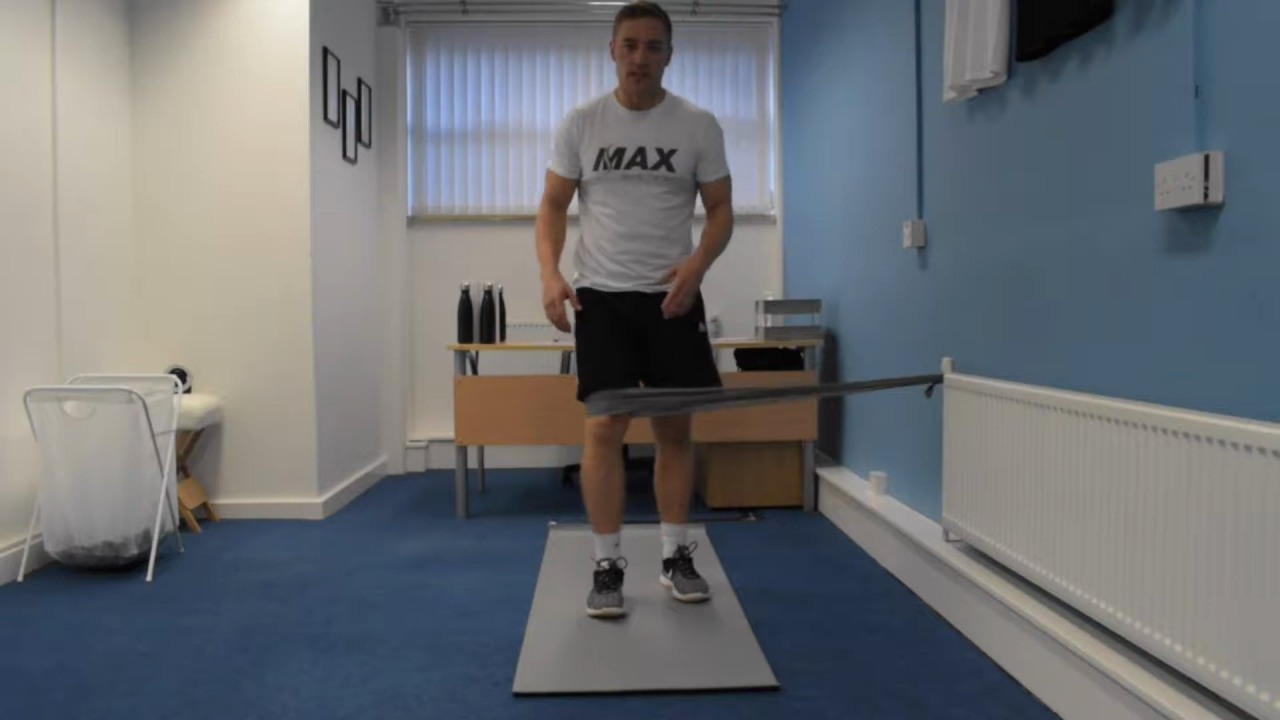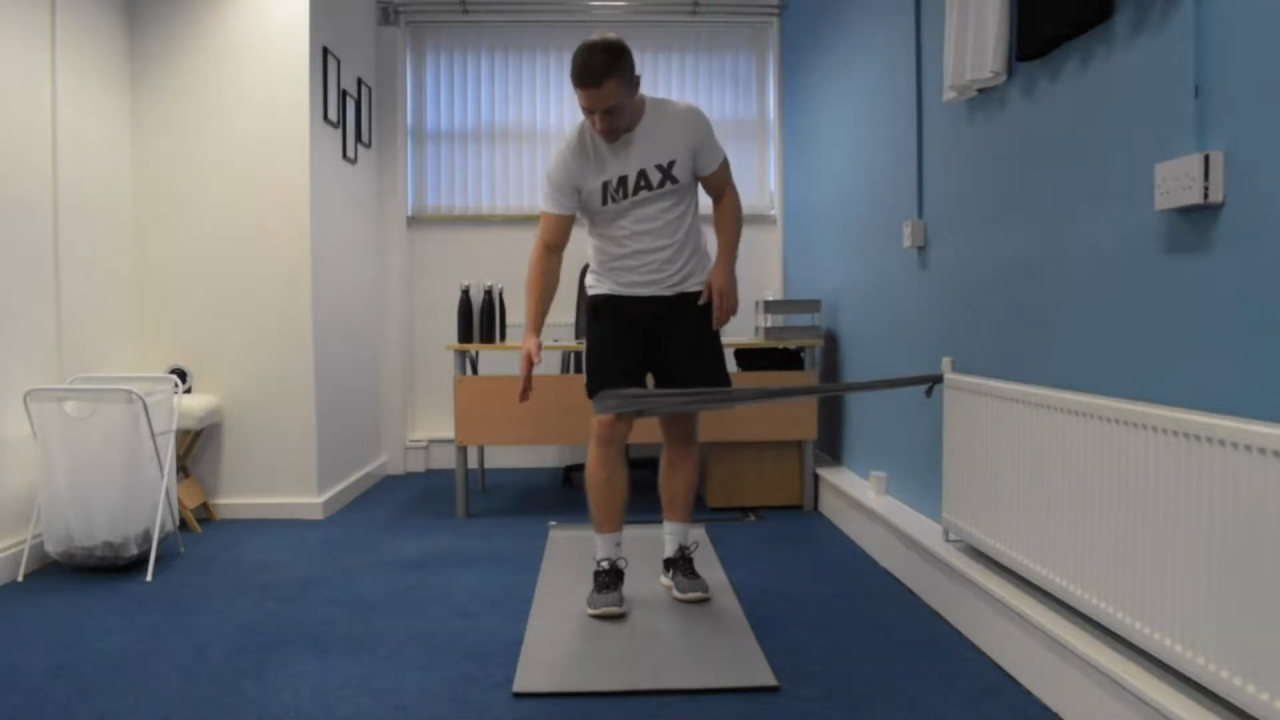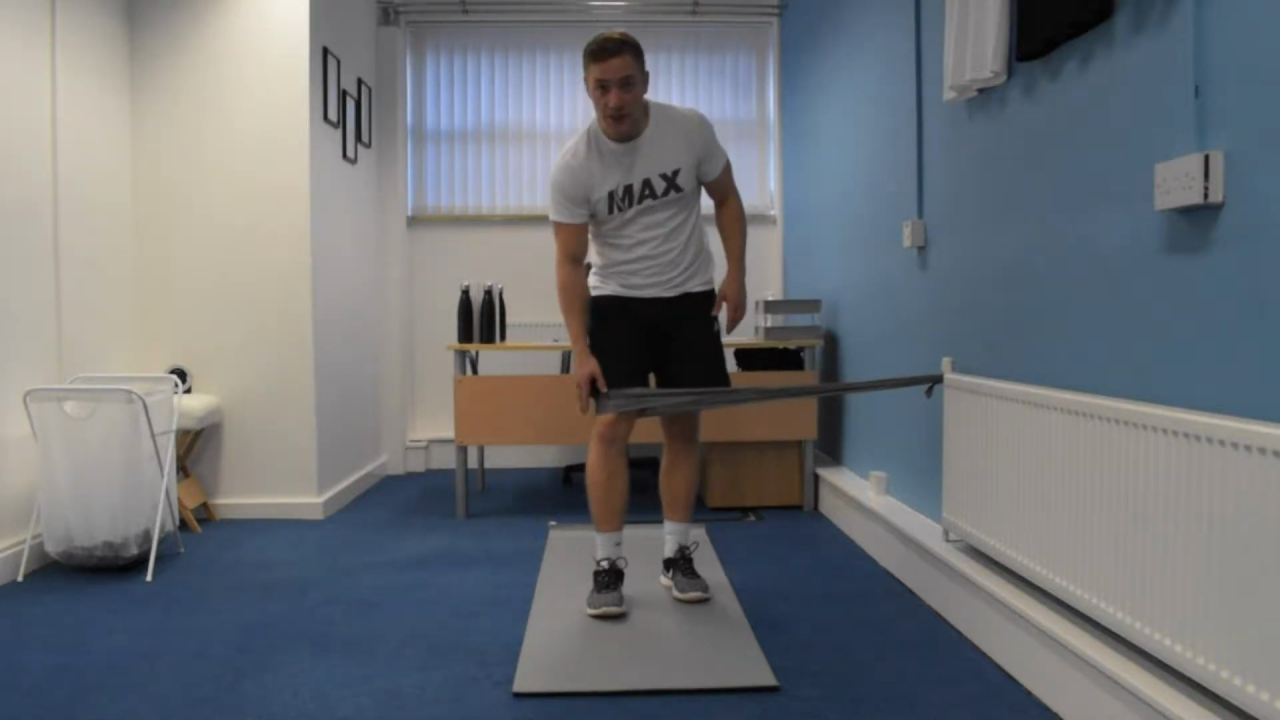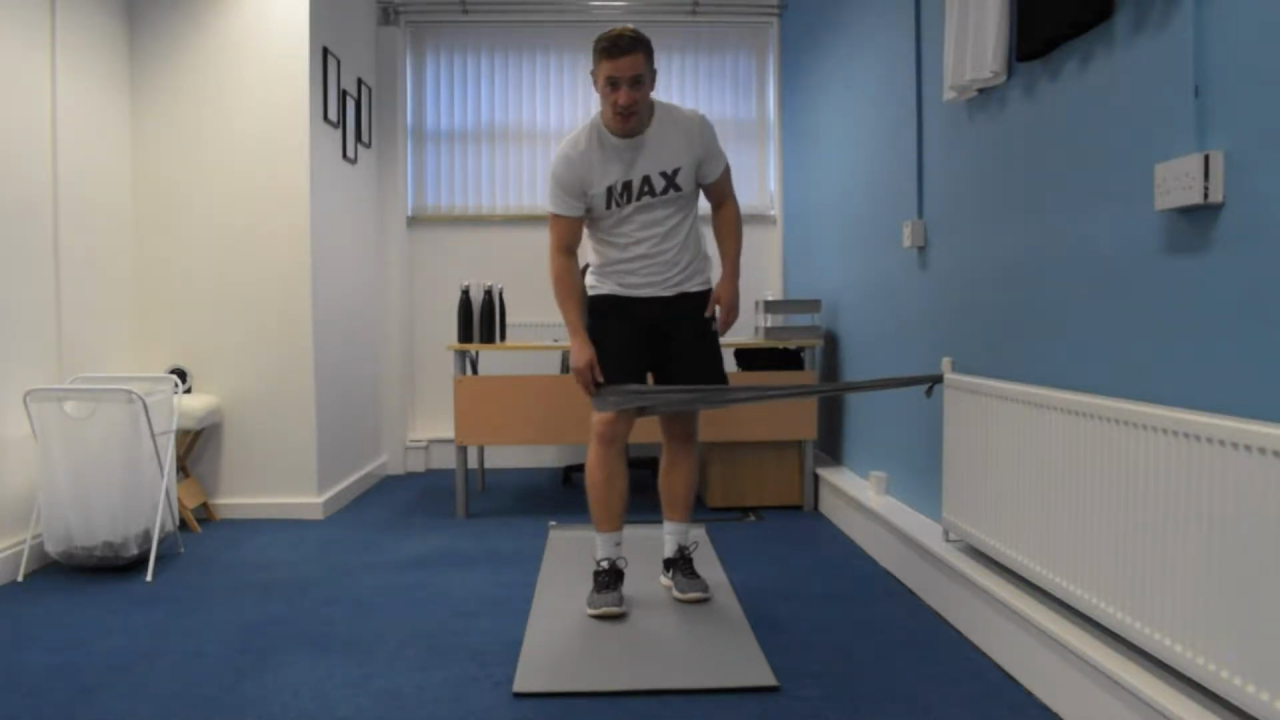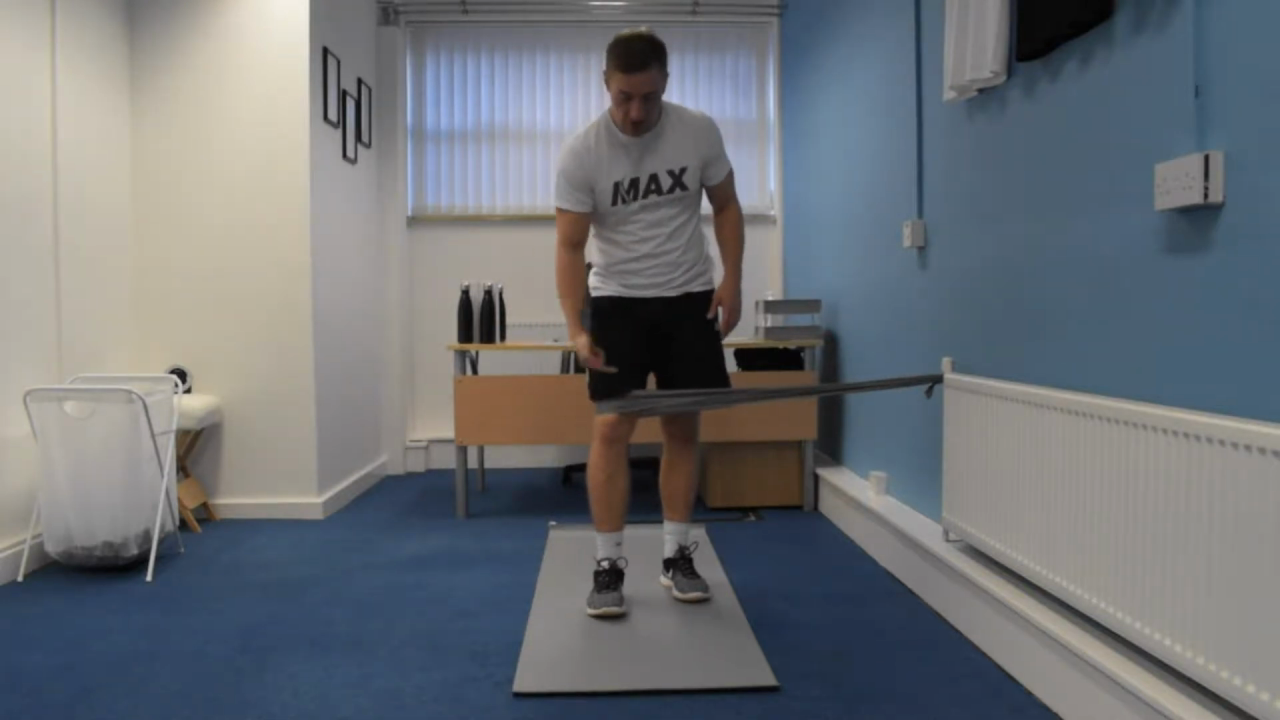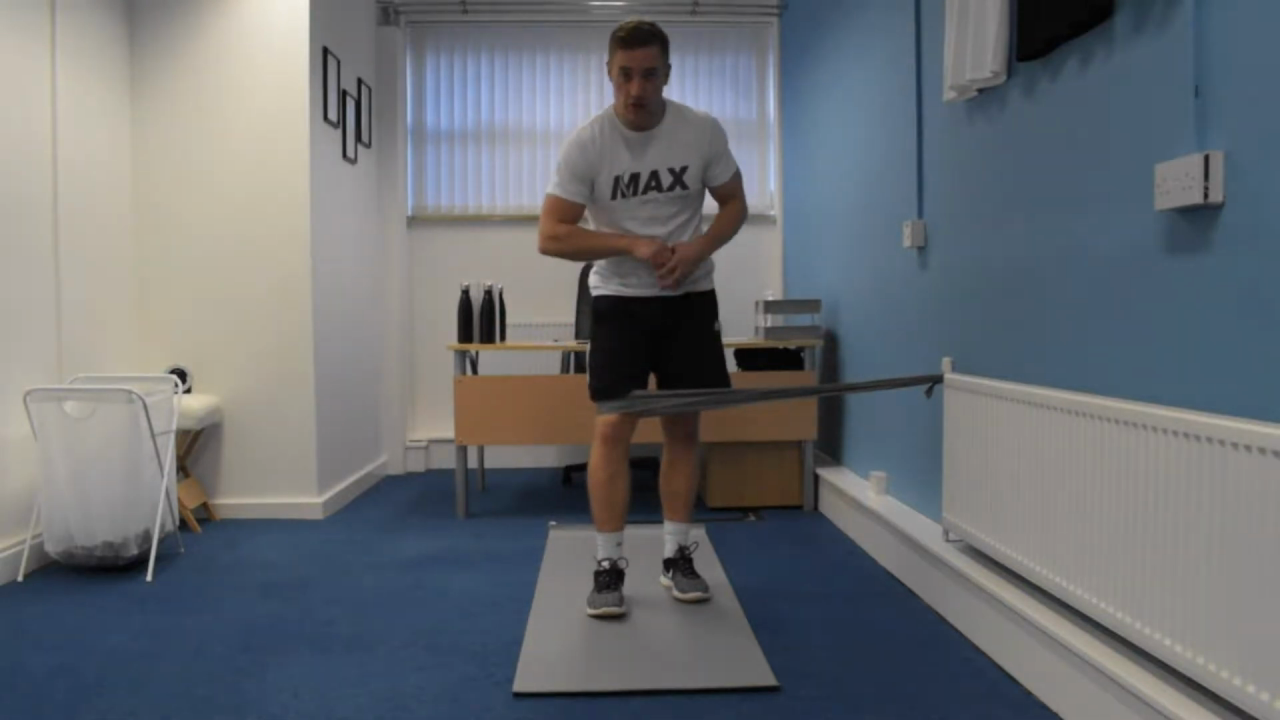
dt=0.7s
person 1, frame 1
left shoulder: (698, 125)
right shoulder: (580, 123)
left elbow: (720, 208)
right elbow: (553, 204)
left wrist: (697, 262)
right wrist: (550, 272)
left hip: (671, 297)
right hip: (602, 297)
left knee: (675, 429)
right knee: (604, 428)
left ankle: (676, 556)
right ankle: (607, 565)
person 1, frame 2
left shoulder: (686, 122)
right shoulder: (569, 158)
left elbow: (724, 195)
right elbow: (549, 249)
left wrist: (724, 266)
right wrist: (533, 334)
left hip: (686, 298)
right hip: (615, 301)
left knee: (682, 427)
right knee: (608, 426)
left ankle: (677, 556)
right ankle: (608, 566)
person 1, frame 3
left shoulder: (690, 128)
right shoulder: (573, 166)
left elbow: (726, 199)
right elbow: (570, 261)
left wrist: (736, 274)
right wrist: (580, 351)
left hip: (690, 299)
right hip: (618, 303)
left knee: (683, 427)
right knee: (610, 426)
left ankle: (677, 555)
right ankle: (608, 565)
person 1, frame 4
left shoulder: (693, 130)
right shoulder: (574, 157)
left elbow: (724, 203)
right elbow: (563, 251)
left wrist: (730, 277)
right wrist: (578, 337)
left hip: (688, 299)
right hip: (615, 302)
left knee: (682, 427)
right knee: (609, 427)
left ankle: (677, 556)
right ankle: (608, 565)
person 1, frame 5
left shoulder: (700, 131)
right shoulder: (581, 152)
left elbow: (726, 206)
right elbow: (570, 247)
left wrist: (731, 279)
right wrist: (576, 329)
left hip: (690, 300)
right hip: (619, 302)
left knee: (682, 427)
right knee: (611, 429)
left ankle: (677, 556)
right ankle: (608, 566)
person 1, frame 6
left shoulder: (703, 131)
right shoulder: (586, 144)
left elbow: (735, 204)
right elbow: (551, 235)
left wrist: (702, 245)
right wrist: (631, 242)
left hip: (690, 299)
right hip: (619, 301)
left knee: (682, 428)
right knee: (612, 429)
left ankle: (677, 556)
right ankle: (608, 566)
